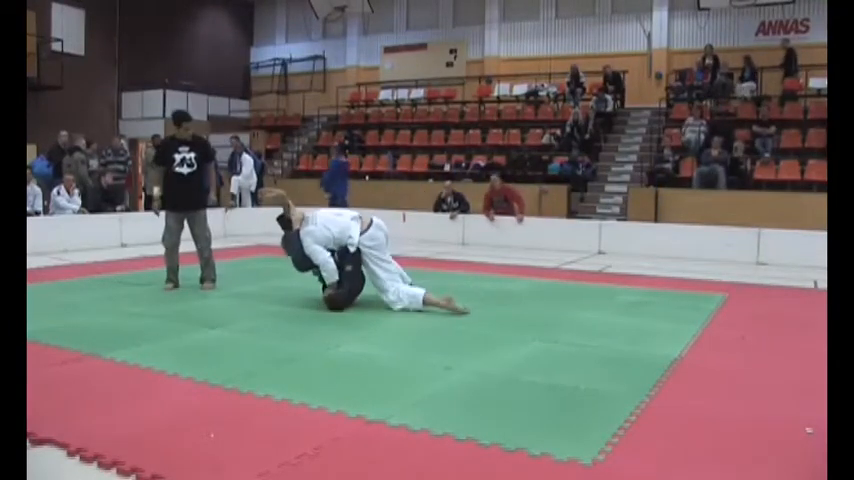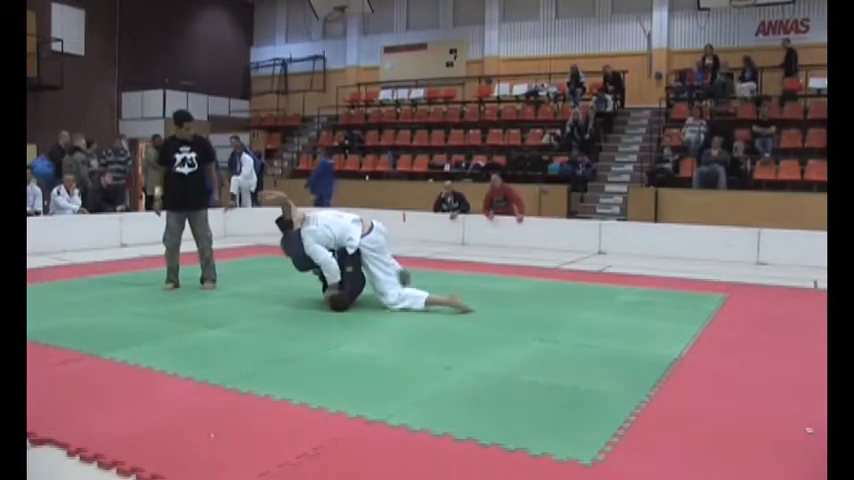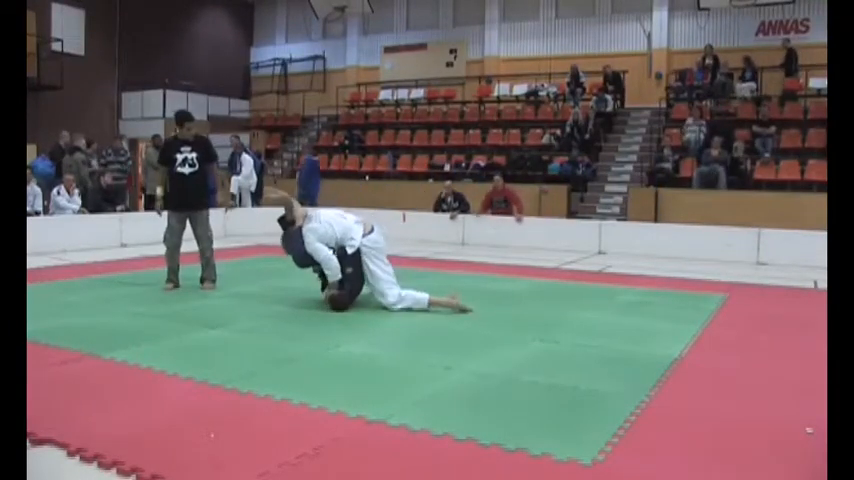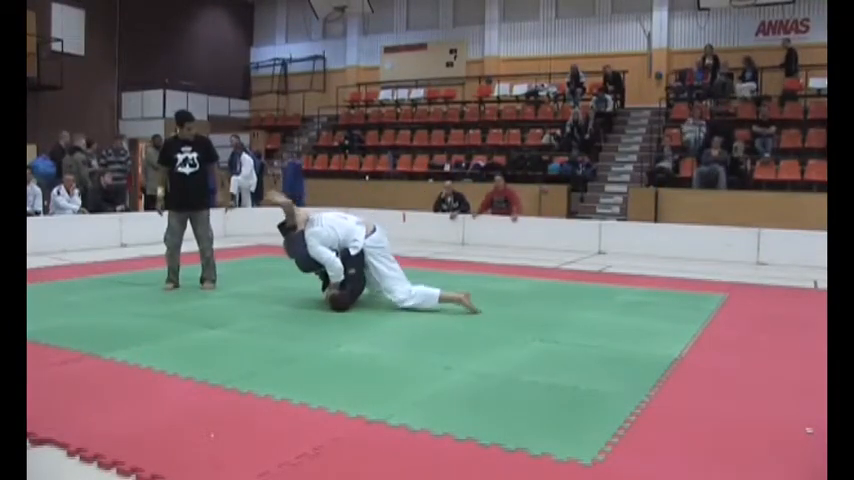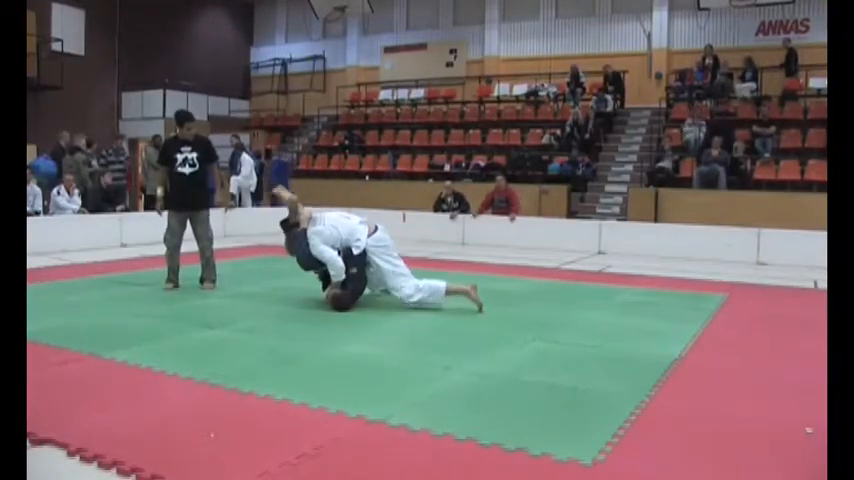
dt=0.2s
person 1, frame 1
left shoulder: (307, 240)
right shoulder: (309, 217)
left elbow: (327, 265)
right elbow: (291, 211)
left wrist: (331, 288)
right wrist: (283, 198)
left hip: (366, 242)
right hip: (374, 225)
left knee: (394, 296)
left ankle: (442, 303)
right ankle: (408, 285)
person 1, frame 2
left shoulder: (308, 240)
right shoulder: (307, 216)
left elbow: (330, 265)
right elbow: (290, 208)
left wrist: (332, 289)
right wrist: (282, 200)
left hip: (366, 243)
right hip: (373, 228)
left knee: (391, 297)
left ankle: (446, 301)
right ankle: (401, 274)
person 1, frame 3
left shoulder: (309, 240)
right shoulder: (312, 215)
left elbow: (331, 263)
left wrist: (332, 288)
right wrist: (287, 201)
left hip: (366, 246)
right hip: (372, 233)
left knee: (392, 298)
left ankle: (449, 303)
person 1, frame 4
left shoulder: (312, 243)
right shoulder: (311, 219)
left elbow: (334, 265)
left wrist: (332, 288)
right wrist: (286, 204)
left hip: (369, 246)
right hip: (373, 233)
left knee: (403, 295)
left ankle: (458, 298)
person 1, frame 5
left shoulder: (314, 241)
right shoulder: (315, 218)
left elbow: (336, 264)
left wrist: (333, 287)
right wrist: (291, 201)
left hip: (372, 246)
right hip: (376, 233)
left knee: (409, 290)
left ankle: (464, 291)
person 2, frame 1
left shoulder: (201, 143)
right shoulder: (166, 145)
left elbow: (209, 167)
right elbow: (159, 171)
left wrist: (211, 191)
right wrist: (156, 196)
left hip: (197, 202)
right hip: (173, 203)
left knee: (203, 242)
right knee: (170, 243)
left ankle: (208, 278)
right ankle: (172, 279)
person 2, frame 2
left shoulder: (202, 143)
right shoulder: (168, 145)
left elbow: (210, 167)
right elbow: (162, 171)
right wrist: (158, 196)
left hip: (198, 202)
right hip: (174, 203)
left knee: (204, 242)
right knee: (171, 243)
left ankle: (209, 278)
right ankle: (172, 279)
person 2, frame 3
left shoulder: (203, 143)
right shoulder: (169, 145)
left elbow: (212, 167)
right elbow: (163, 171)
right wrist: (159, 196)
left hip: (199, 202)
right hip: (175, 203)
left knee: (205, 242)
right knee: (172, 243)
left ankle: (208, 278)
right ankle: (172, 279)
person 2, frame 4
left shoulder: (204, 143)
right shoulder: (169, 145)
left elbow: (213, 167)
right elbow: (164, 171)
right wrist: (160, 196)
left hip: (200, 202)
right hip: (176, 203)
left knee: (205, 242)
right knee: (172, 243)
left ankle: (209, 278)
right ankle: (172, 279)
person 2, frame 5
left shoulder: (204, 143)
right shoulder: (169, 145)
left elbow: (213, 168)
right elbow: (163, 171)
right wrist: (160, 196)
left hip: (200, 202)
right hip: (176, 203)
left knee: (205, 242)
right knee: (172, 243)
left ankle: (208, 278)
right ankle: (172, 279)
